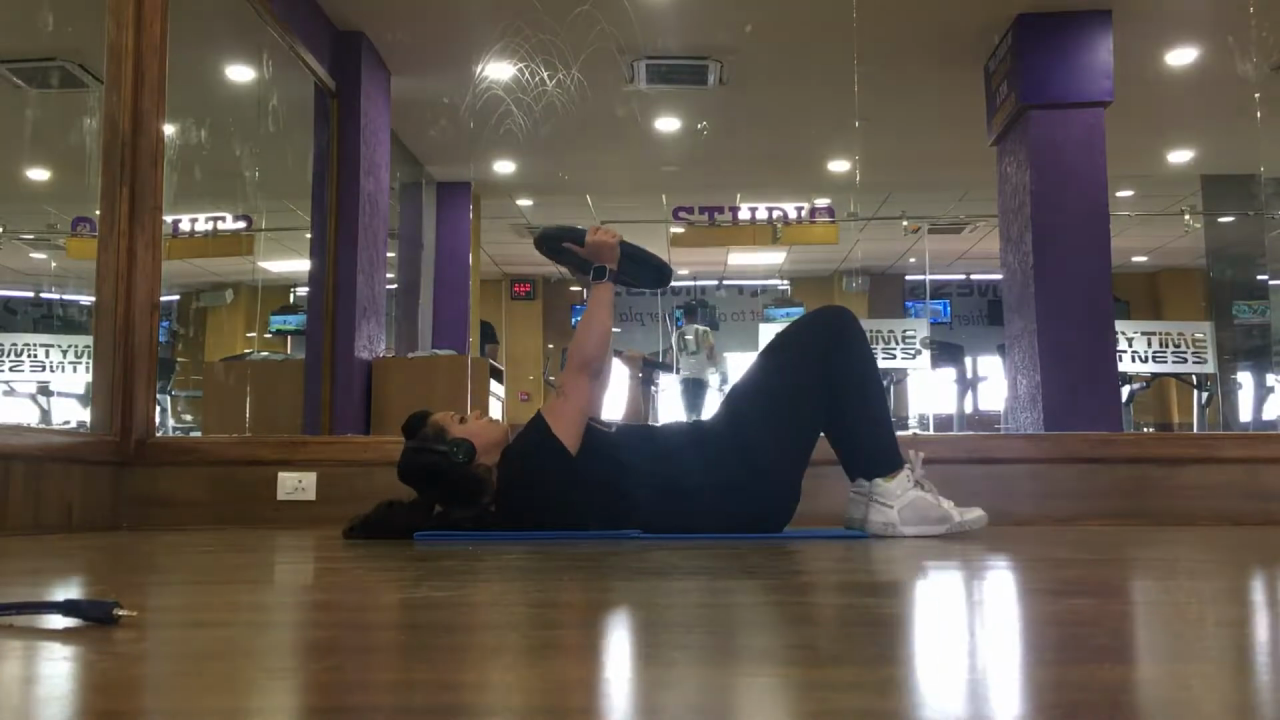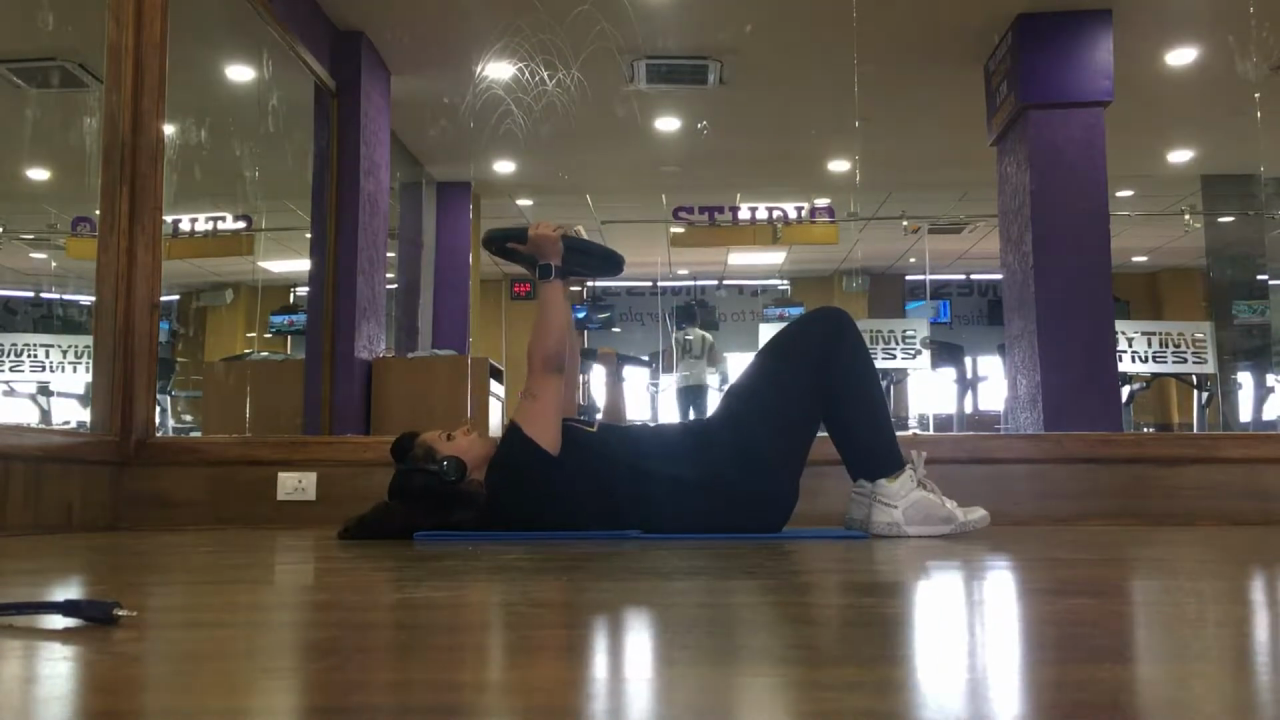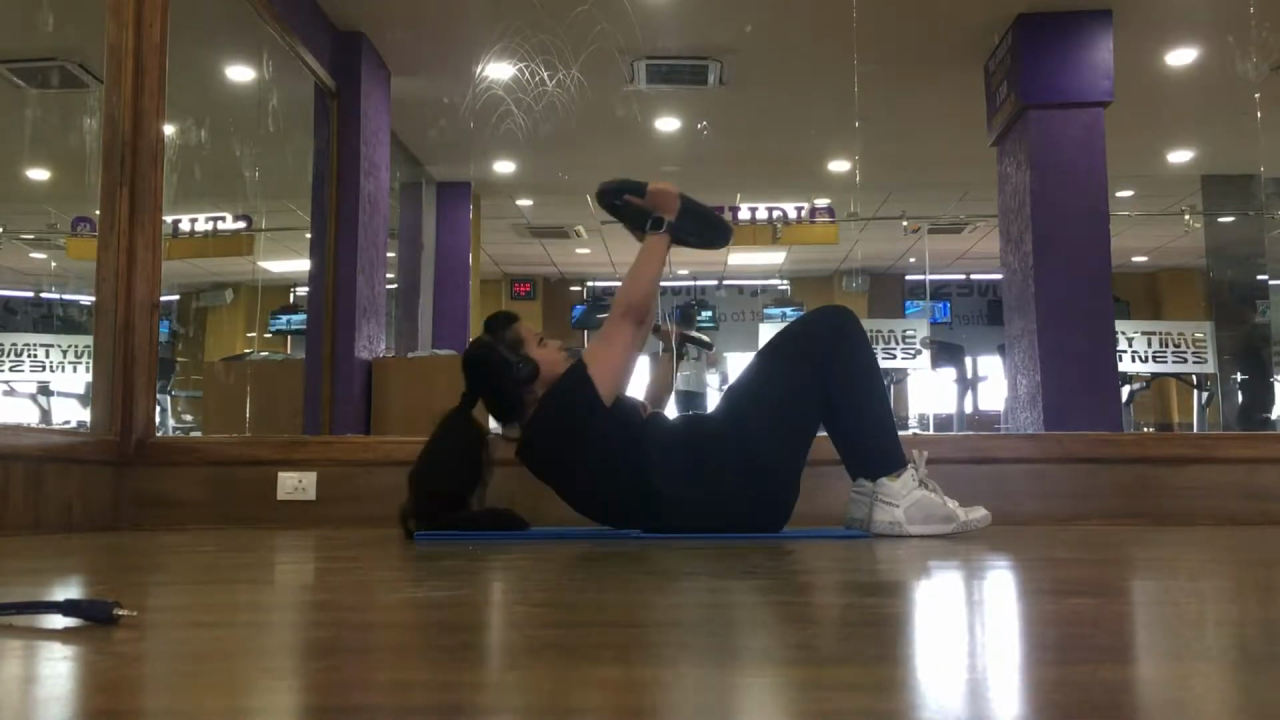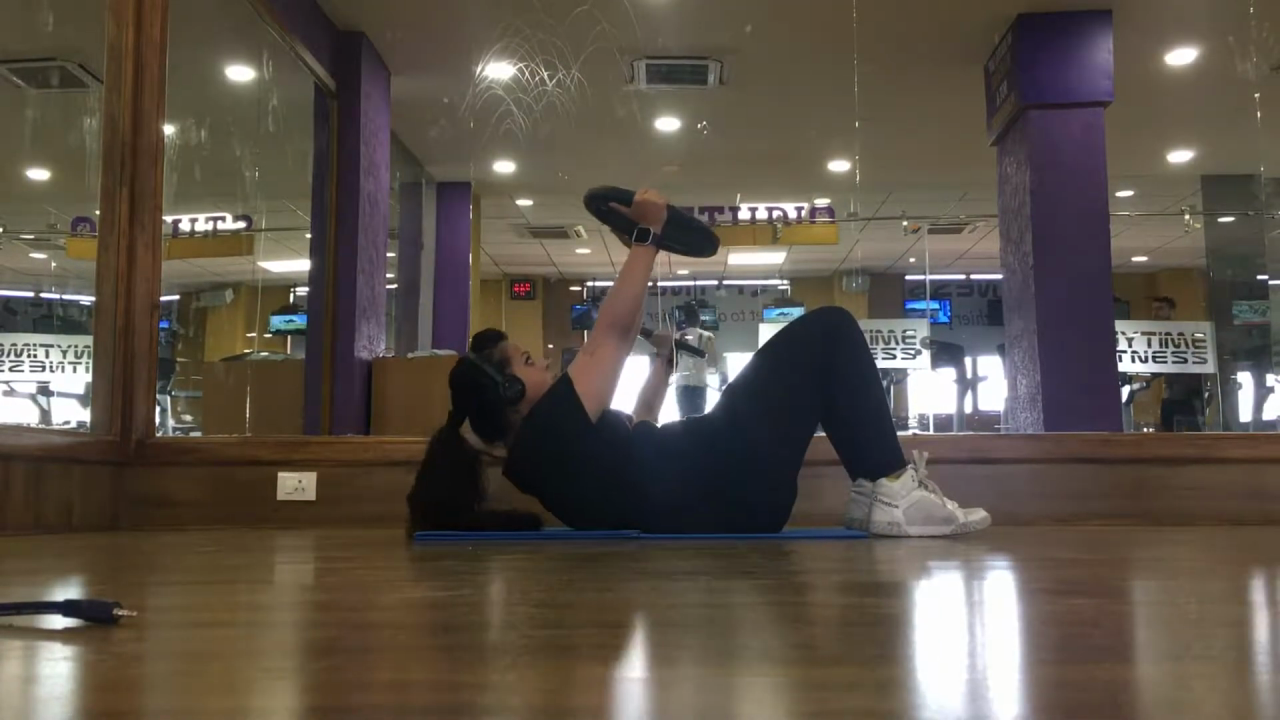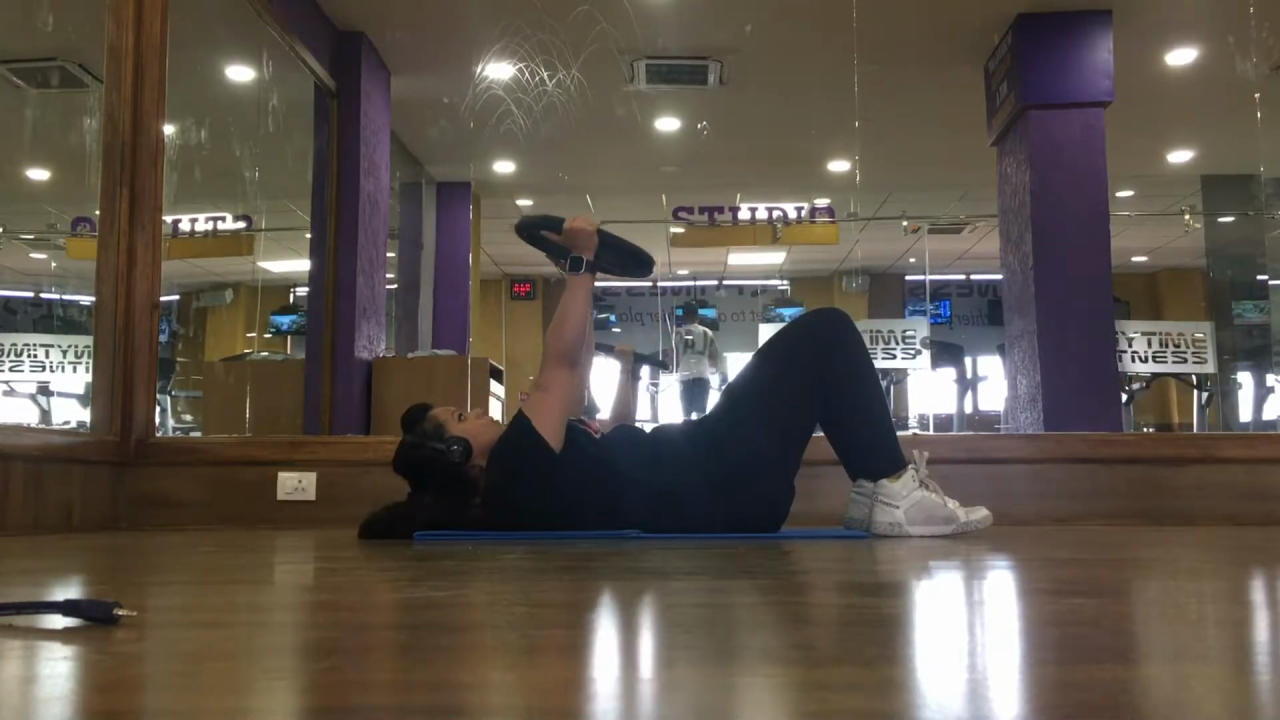
dt=1s
person 1, frame 1
left shoulder: (520, 489)
right shoulder: (529, 470)
right elbow: (581, 372)
left wrist: (634, 377)
right wrist: (602, 273)
left hip: (719, 481)
right hip: (737, 485)
left knee: (820, 342)
right knee: (831, 328)
left ankle: (871, 492)
right ankle: (890, 494)
person 1, frame 2
left shoulder: (512, 487)
right shoulder: (517, 478)
left elbow: (560, 395)
right elbow: (546, 372)
left wrist: (562, 292)
right wrist: (549, 267)
left hip: (712, 478)
right hip: (729, 487)
left knee: (819, 342)
right knee: (827, 330)
left ankle: (879, 489)
right ankle: (892, 495)
person 1, frame 3
left shoulder: (548, 430)
right shoulder: (562, 409)
right elbow: (630, 317)
left wrist: (669, 361)
right wrist: (661, 225)
left hip: (707, 500)
right hip: (729, 492)
left knee: (820, 348)
right knee: (832, 328)
left ankle: (876, 490)
right ankle: (892, 491)
person 1, frame 4
left shoulder: (535, 452)
right shoulder: (548, 428)
right elbow: (612, 333)
left wrist: (662, 362)
right wrist: (647, 235)
left hip: (718, 493)
right hip: (731, 492)
left knee: (820, 344)
right knee: (829, 329)
left ankle: (876, 490)
right ankle: (891, 491)
person 1, frame 5
left shoulder: (511, 485)
right shoulder: (516, 468)
right elbow: (562, 366)
left wrist: (629, 374)
right wrist: (581, 262)
left hip: (709, 485)
right hip: (723, 486)
left knee: (817, 341)
right knee: (826, 332)
left ankle: (878, 490)
right ankle: (892, 494)
